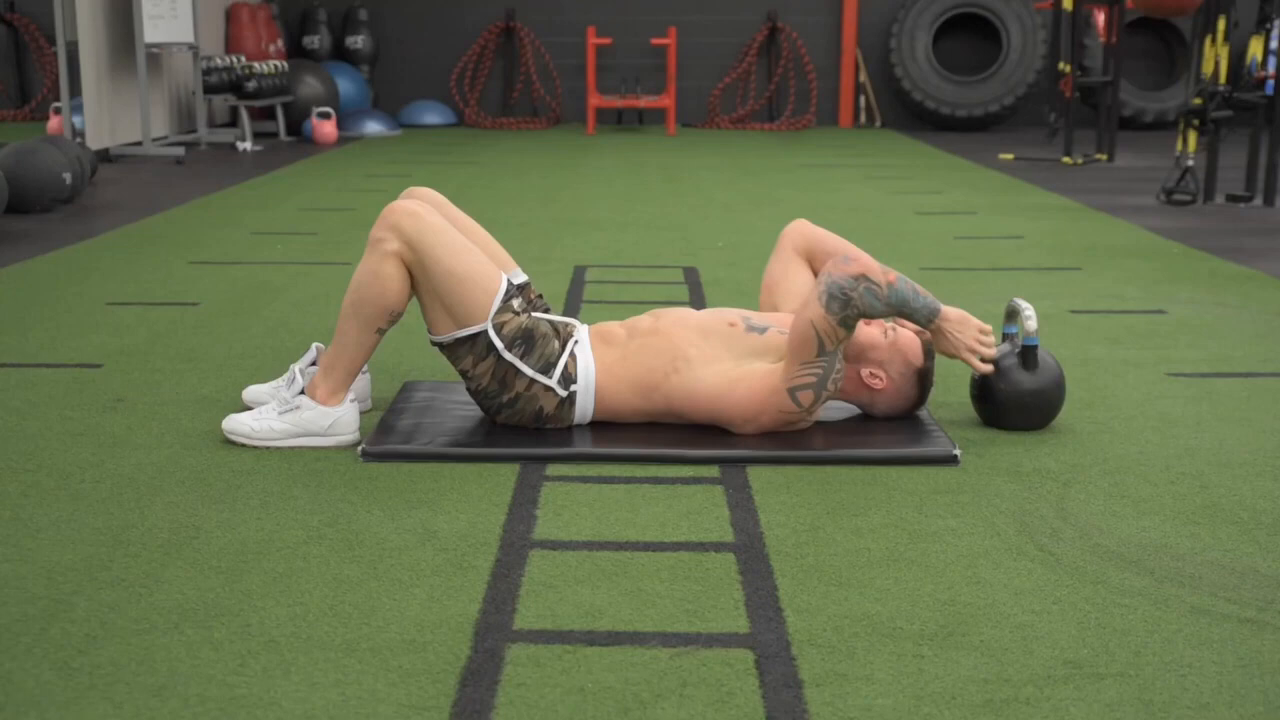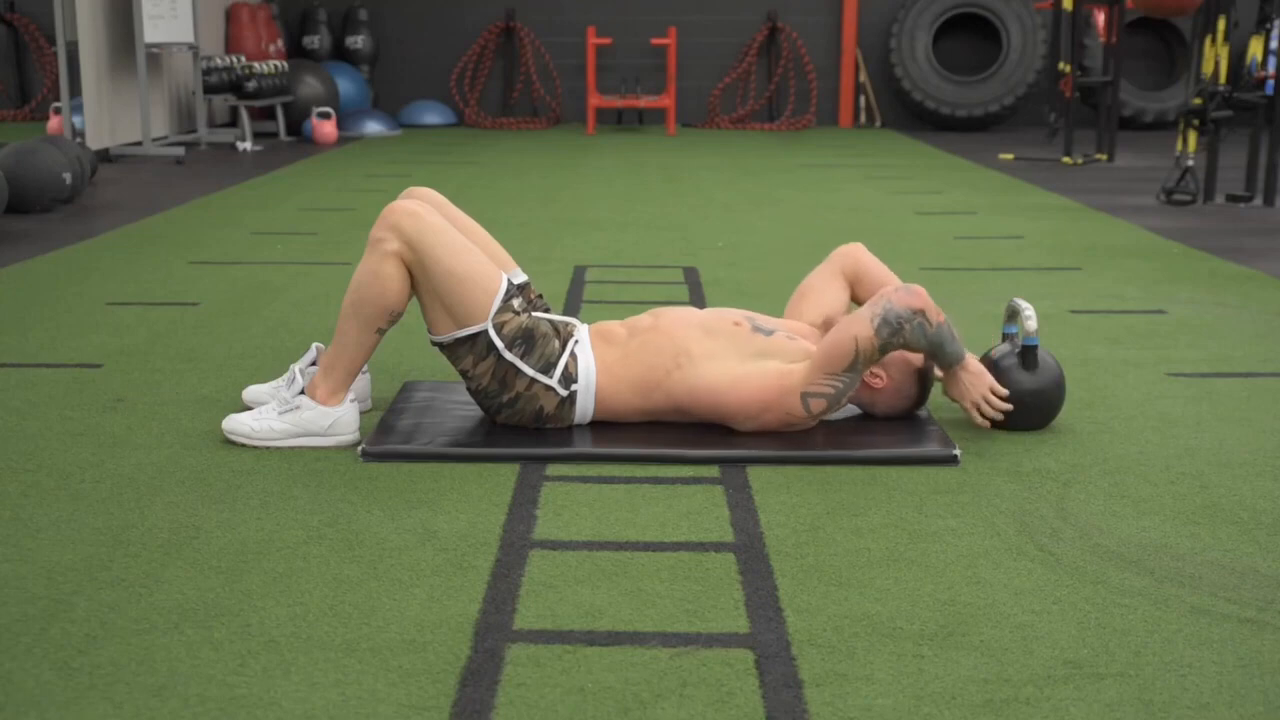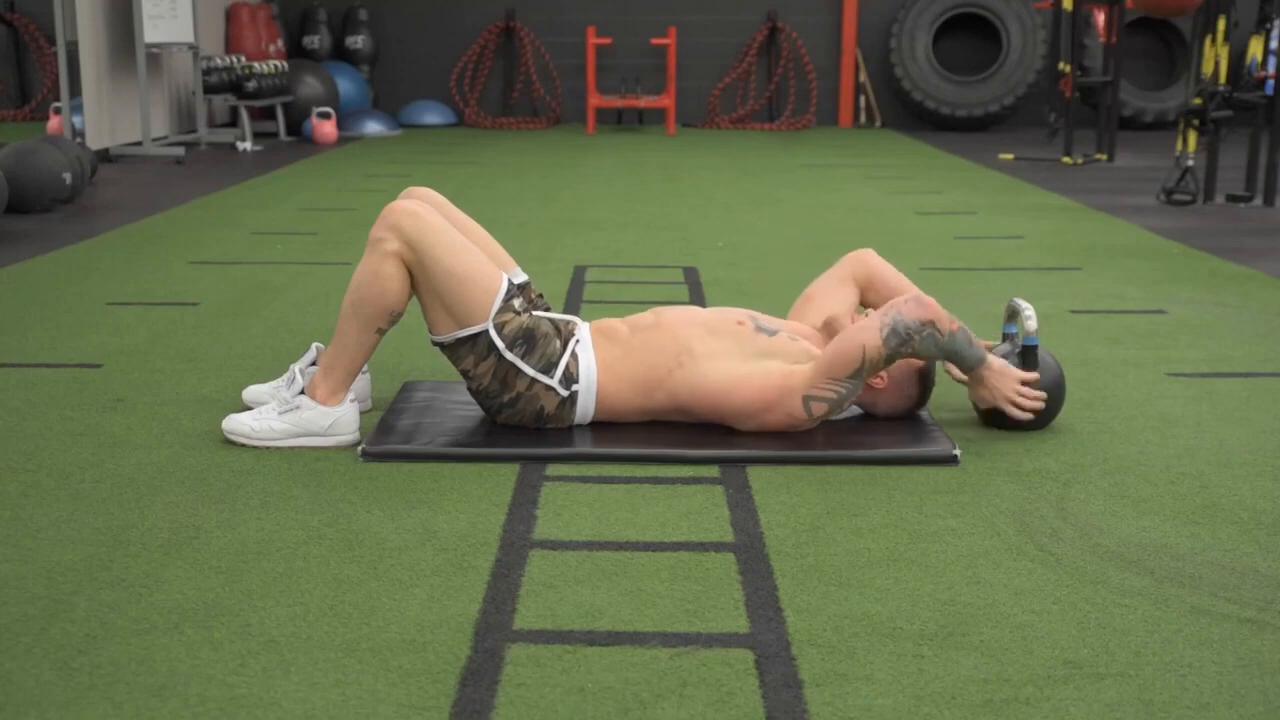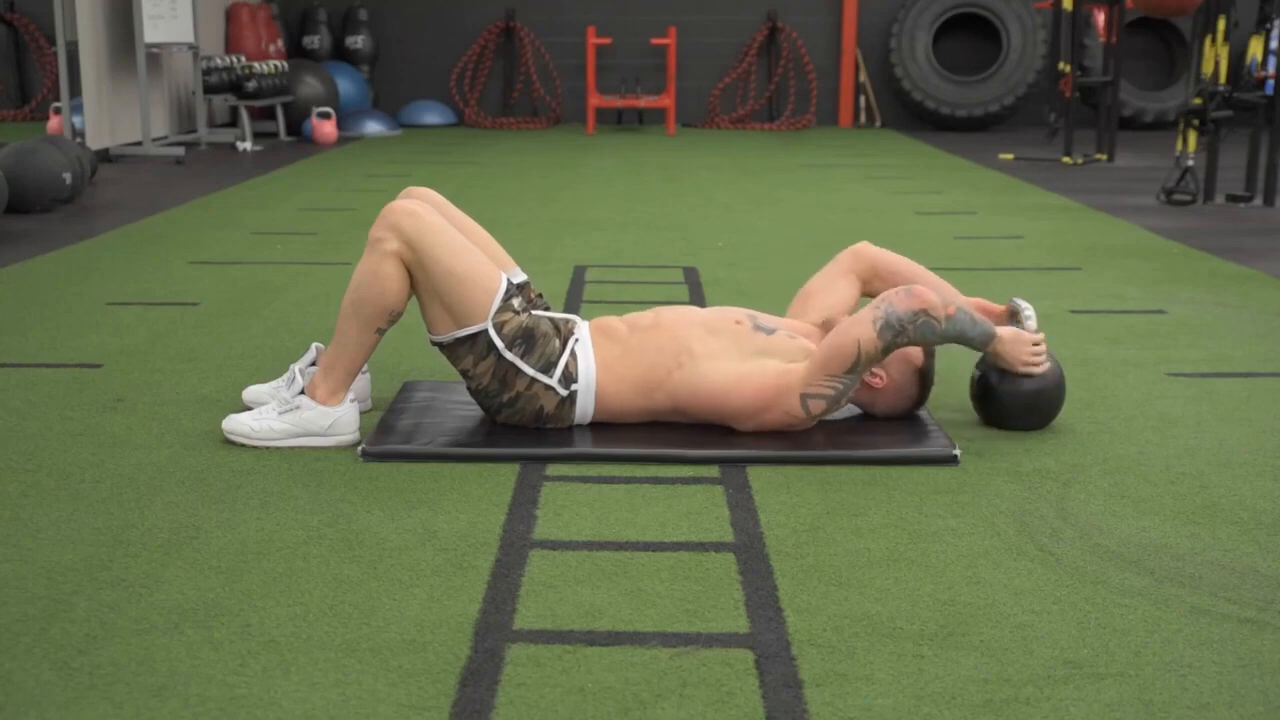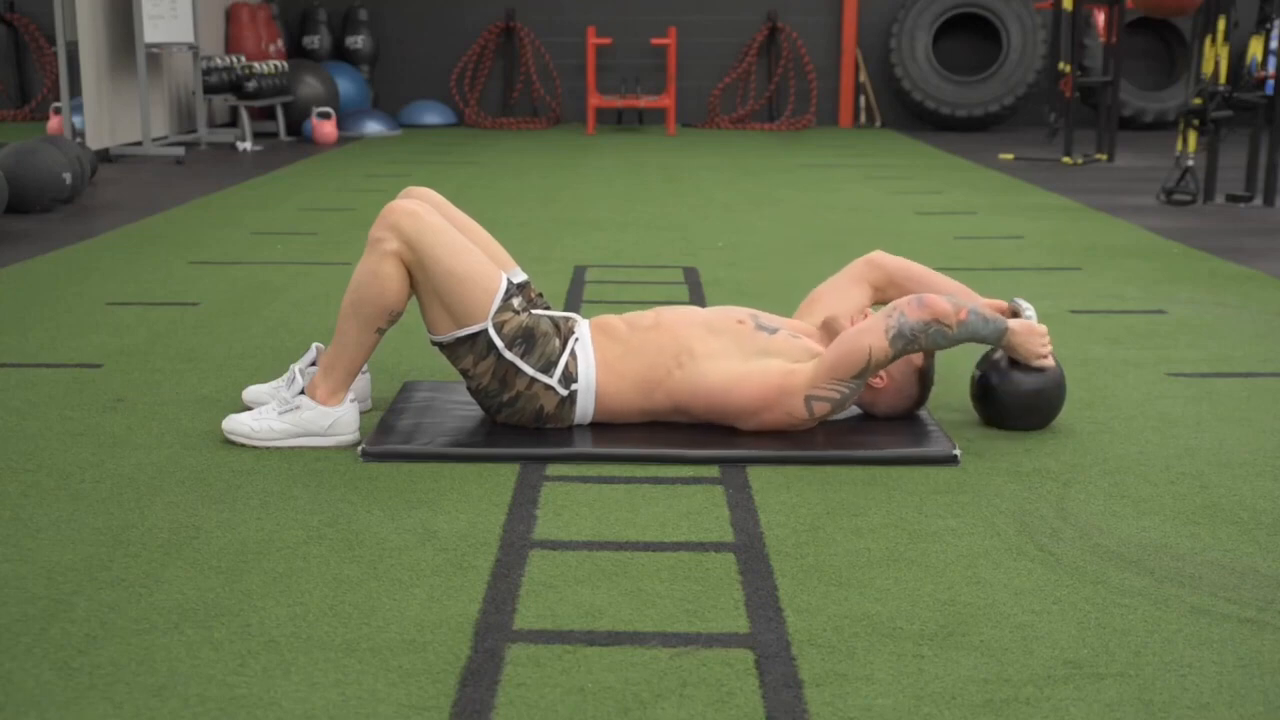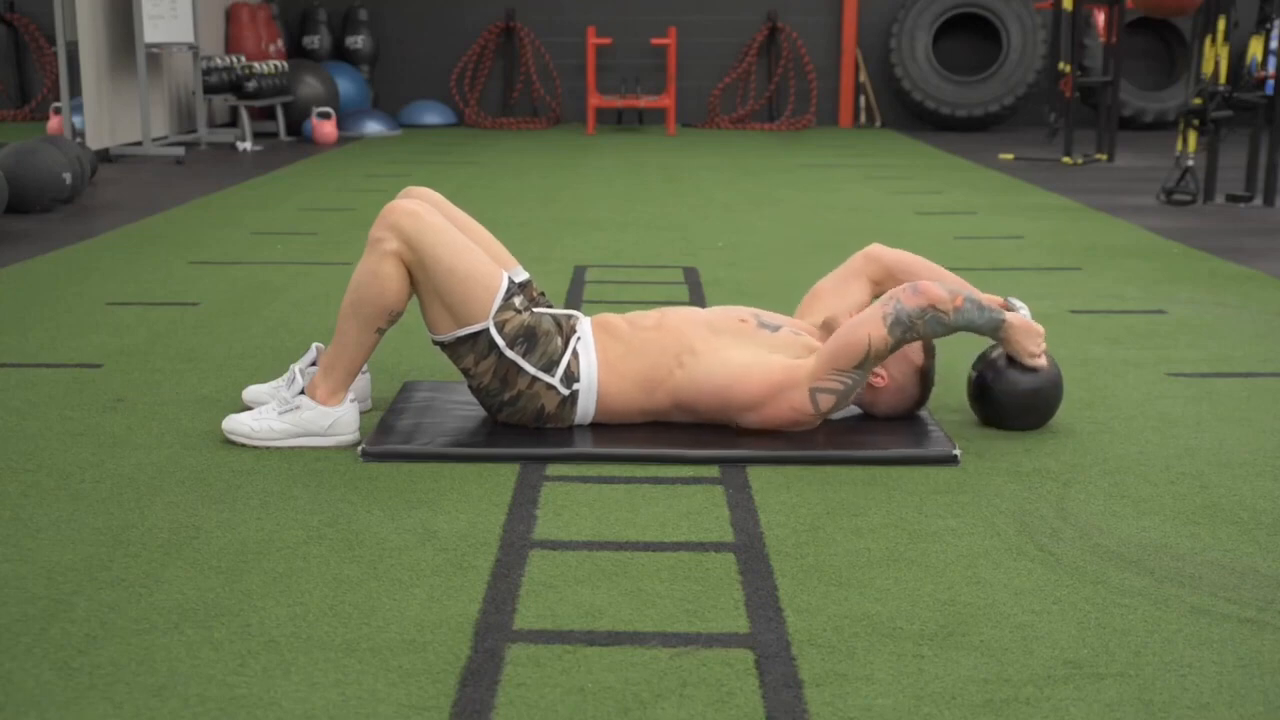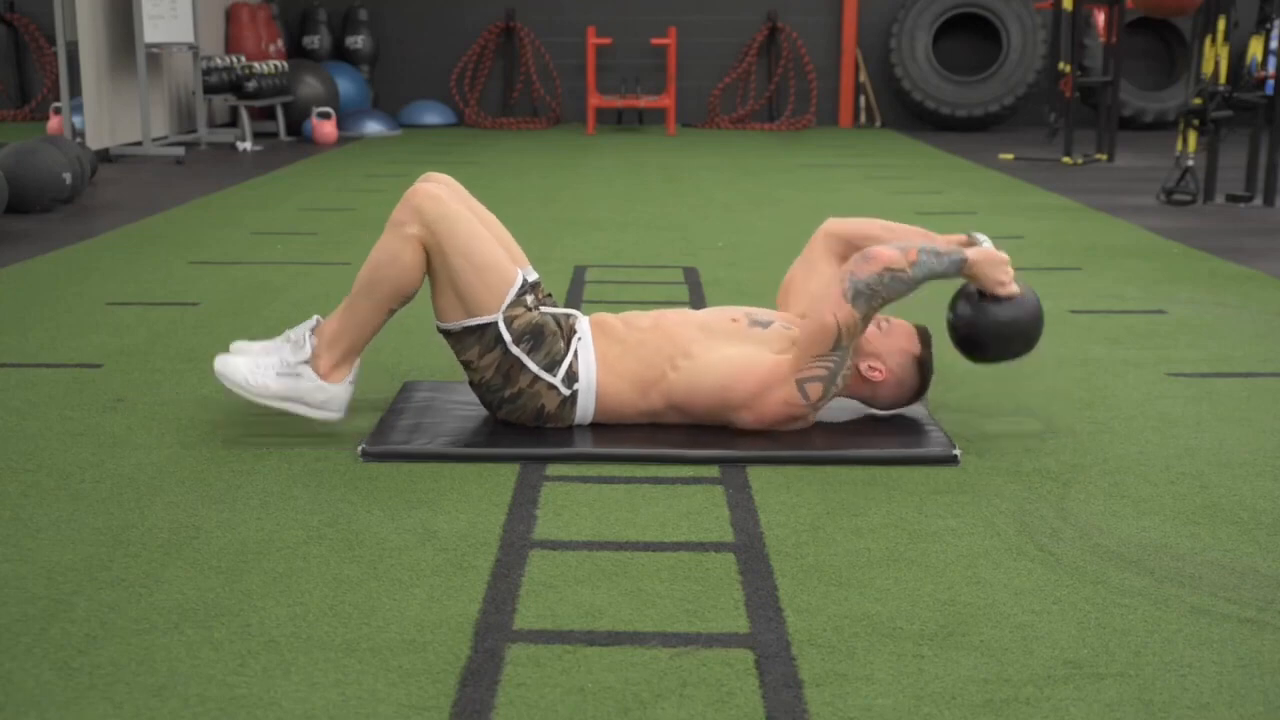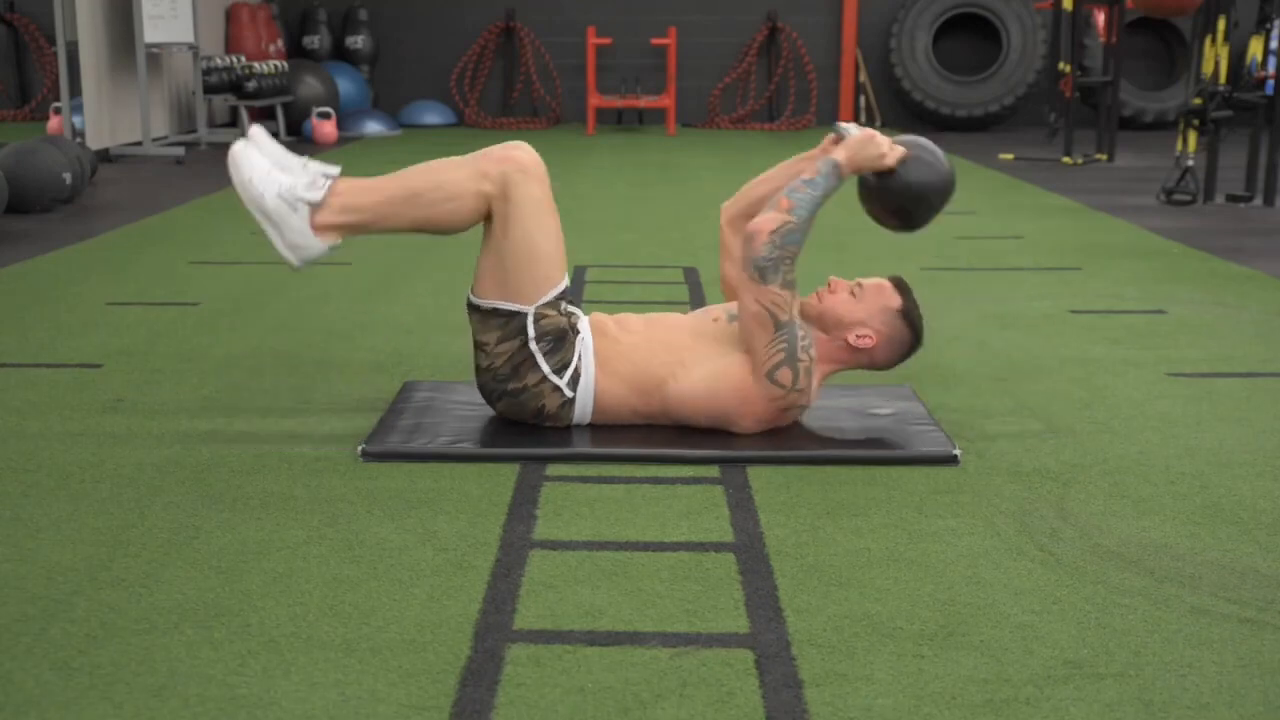
dt=0.3s
person 1, frame 1
left shoulder: (804, 390)
right shoulder: (794, 333)
left elbow: (853, 278)
right elbow: (800, 234)
left wrist: (937, 316)
right wrist: (932, 308)
left hip: (542, 381)
right hip: (555, 343)
left knee: (401, 226)
right knee: (416, 204)
left ankle: (323, 404)
right ankle: (335, 375)
person 1, frame 2
left shoulder: (810, 396)
right shoulder: (806, 336)
left elbow: (908, 303)
right elbow: (850, 256)
left wrist: (955, 367)
right wrist: (953, 344)
left hip: (544, 384)
right hip: (556, 341)
left knee: (401, 227)
right knee: (416, 202)
left ankle: (324, 403)
right ankle: (335, 374)
person 1, frame 3
left shoulder: (813, 398)
right shoulder: (812, 340)
left elbow: (916, 313)
right elbow: (862, 263)
left wrist: (979, 367)
right wrist: (968, 346)
left hip: (544, 383)
right hip: (559, 343)
left knee: (401, 225)
right knee: (417, 202)
left ankle: (324, 406)
right ankle: (334, 375)
person 1, frame 4
left shoulder: (811, 398)
right shoulder: (809, 336)
left elbow: (910, 306)
right elbow: (864, 257)
left wrist: (988, 335)
right wrist: (975, 307)
left hip: (542, 380)
right hip: (559, 339)
left knee: (400, 226)
right knee: (414, 204)
left ankle: (325, 404)
right ankle: (337, 373)
person 1, frame 5
left shoulder: (812, 395)
right shoulder: (811, 341)
left elbow: (926, 310)
right elbow: (878, 267)
left wrist: (1002, 332)
right wrist: (995, 309)
left hip: (541, 380)
right hip: (556, 340)
left knee: (399, 226)
right knee: (414, 204)
left ankle: (324, 404)
right ankle: (336, 374)
person 1, frame 6
left shoulder: (811, 395)
right shoulder: (813, 337)
left elbow: (920, 299)
right elbow: (876, 259)
left wrist: (999, 322)
right wrist: (995, 303)
left hip: (542, 378)
right hip: (556, 336)
left knee: (400, 225)
right knee: (415, 201)
left ankle: (324, 403)
right ankle: (335, 372)
person 1, frame 7
left shoulder: (804, 391)
right shoulder: (800, 339)
left elbow: (873, 267)
right elbow: (837, 238)
left wrist: (967, 256)
right wrist: (955, 245)
left hip: (541, 375)
right hip: (561, 344)
left knee: (430, 198)
right knee: (433, 197)
left ankle: (322, 373)
right ankle: (321, 350)
person 1, frame 8
left shoulder: (785, 384)
right shoulder: (772, 350)
left elbow: (760, 243)
right elbow: (736, 216)
left wrist: (840, 162)
right wrist: (833, 154)
left hip: (540, 373)
right hip: (558, 347)
left knee: (512, 164)
right knee: (505, 174)
left ankle: (315, 215)
right ankle: (322, 201)
